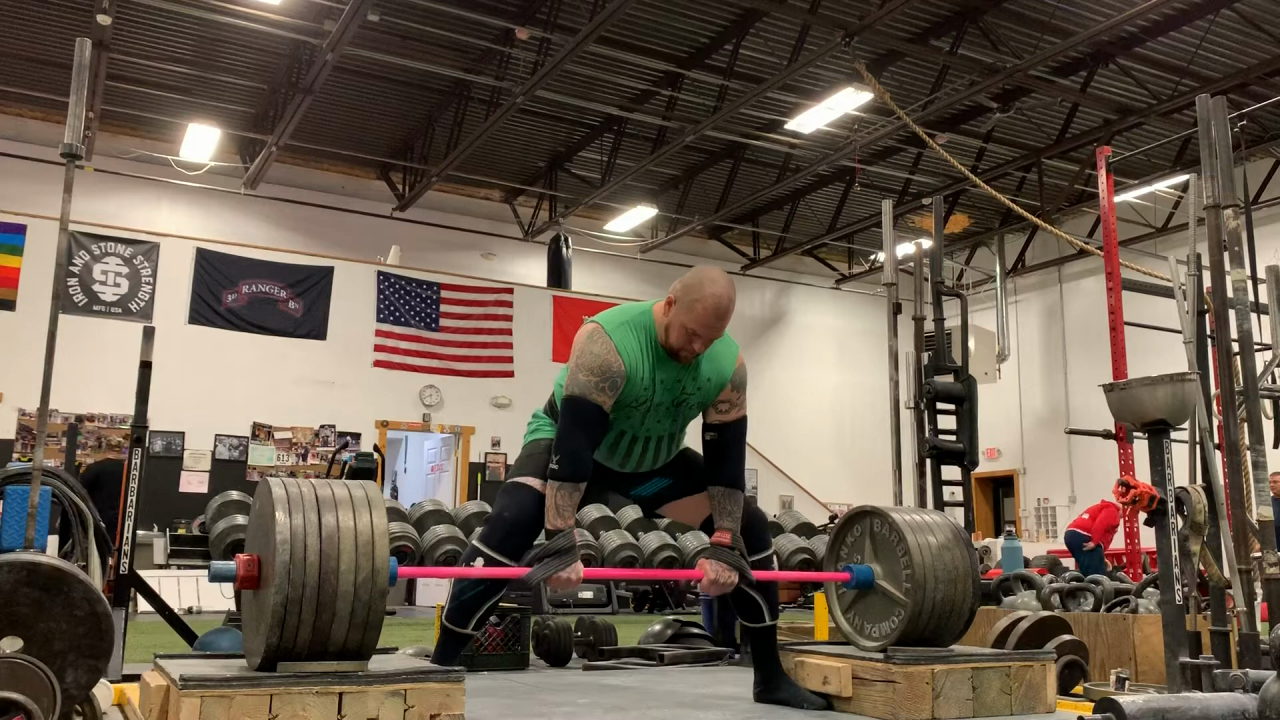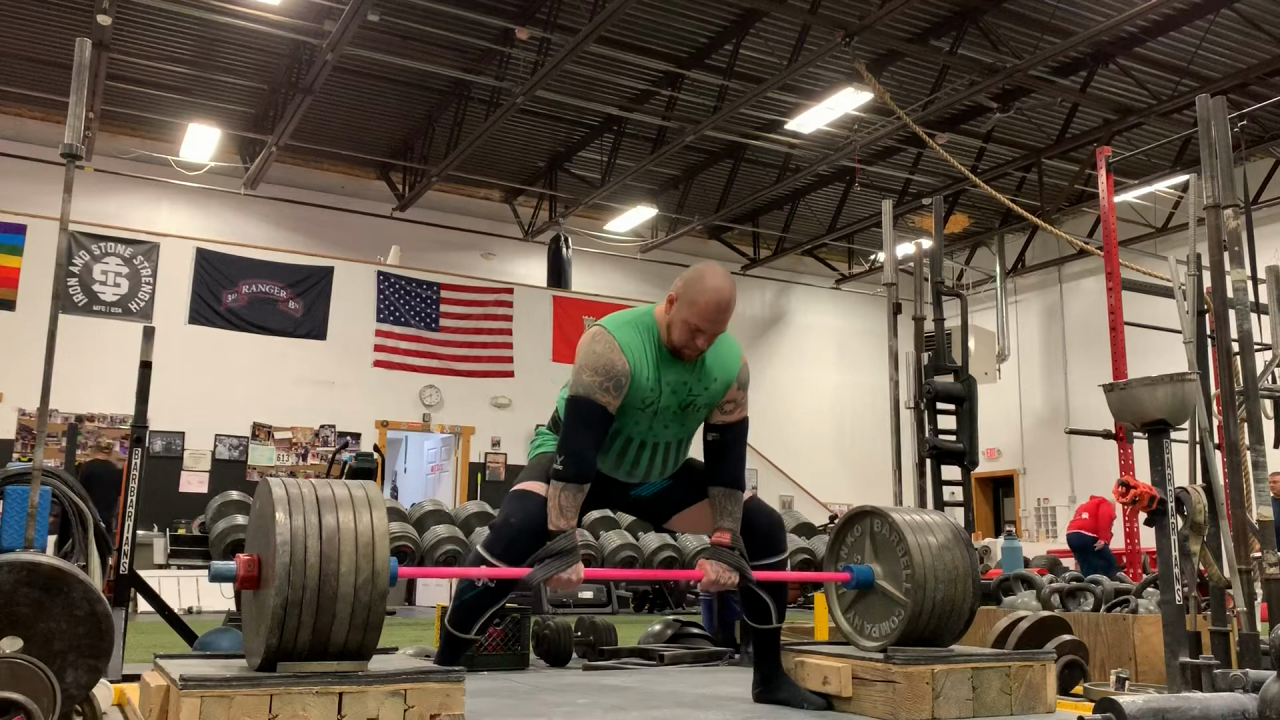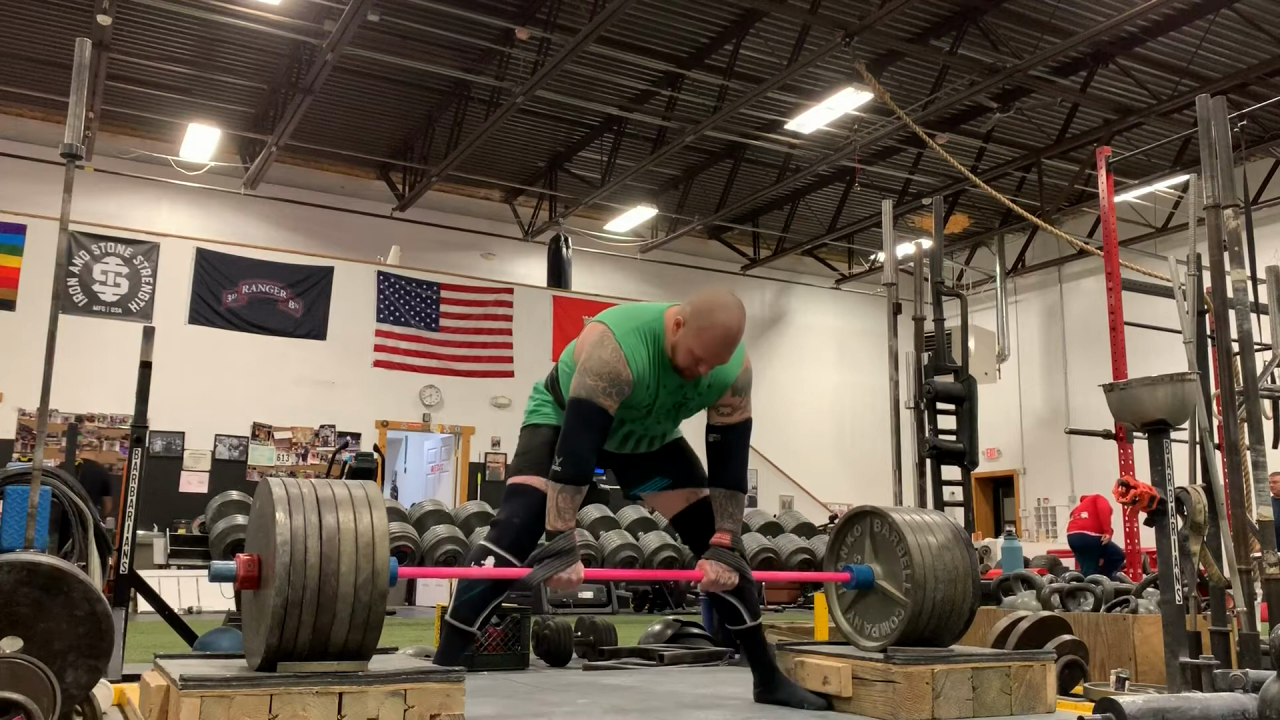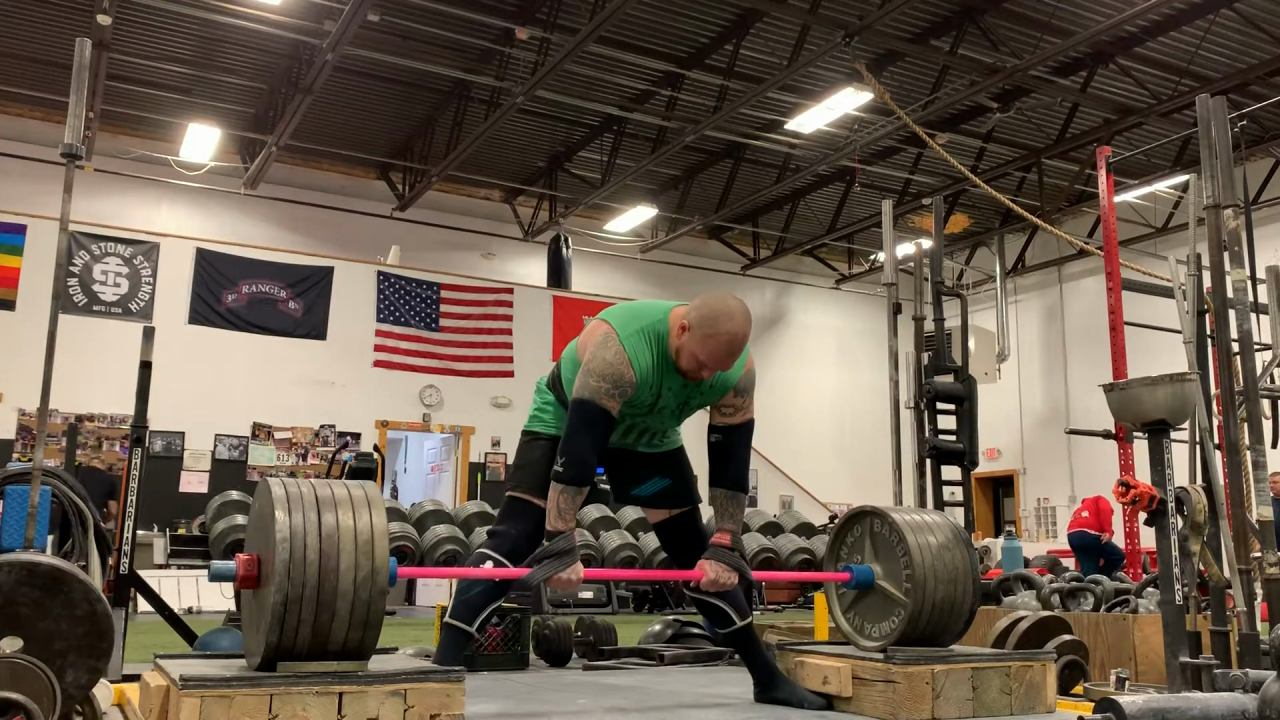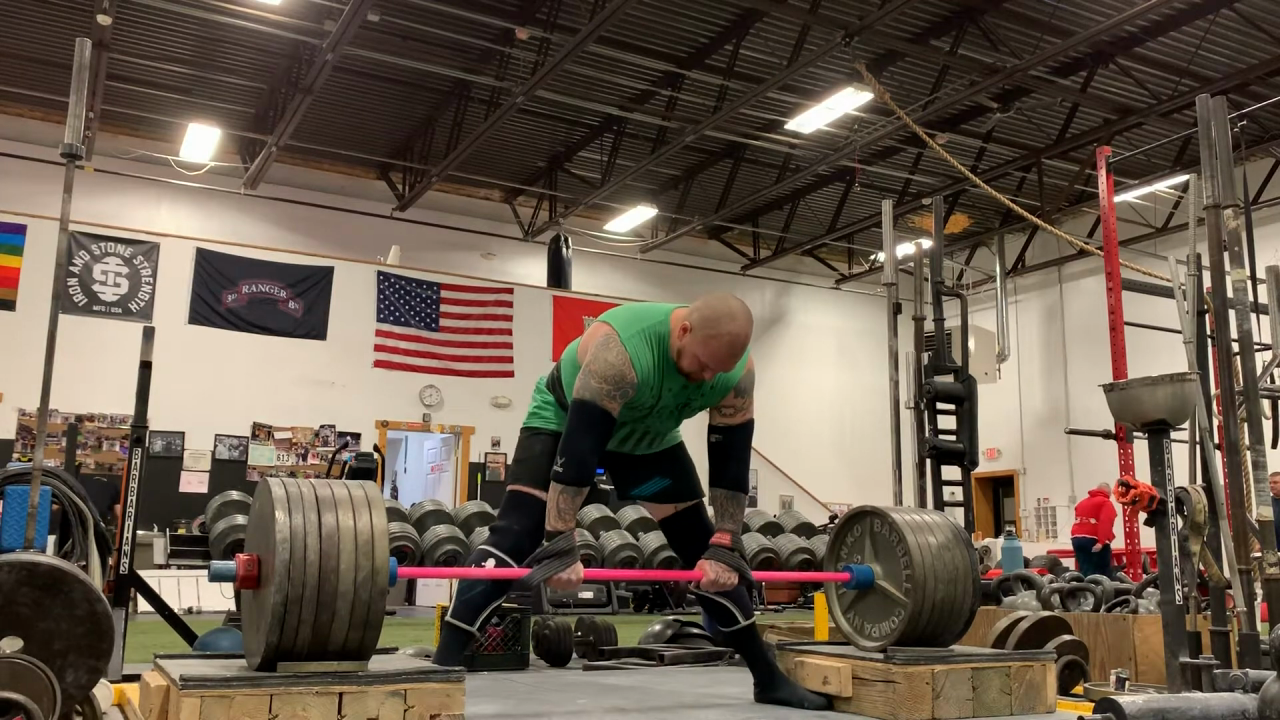
dt=0.5s
person 1, frame 1
left shoulder: (728, 363)
right shoulder: (608, 341)
left elbow: (727, 454)
right elbow: (574, 441)
left wrist: (725, 545)
right wrist: (561, 542)
left hip: (657, 456)
right hip: (567, 436)
left knee: (747, 528)
right knee: (511, 522)
left ankle: (770, 677)
right ankle: (441, 670)
person 1, frame 2
left shoulder: (730, 364)
right shoulder: (612, 344)
left elbow: (728, 457)
right elbow: (577, 444)
left wrist: (725, 546)
right wrist: (563, 543)
left hip: (661, 473)
right hip: (578, 459)
left knee: (765, 531)
right knee: (517, 528)
left ankle: (770, 678)
right ankle: (443, 671)
person 1, frame 3
left shoulder: (734, 369)
right shoulder: (615, 344)
left elbow: (729, 457)
right elbow: (577, 444)
left wrist: (725, 546)
right wrist: (561, 543)
left hip: (652, 439)
right hip: (565, 419)
left knee: (714, 534)
right knee: (517, 526)
left ankle: (767, 677)
right ankle: (443, 672)
person 1, frame 4
left shoulder: (737, 370)
right shoulder: (619, 343)
left elbow: (731, 458)
right elbow: (579, 444)
left wrist: (725, 546)
right wrist: (560, 543)
left hip: (651, 436)
right hip: (567, 419)
left knee: (698, 551)
right knee: (514, 538)
left ankle: (768, 679)
right ankle: (442, 673)
person 1, frame 5
left shoulder: (736, 369)
right shoulder: (620, 345)
left elbow: (731, 459)
right elbow: (579, 446)
left wrist: (725, 547)
right wrist: (560, 543)
left hip: (649, 436)
right hip: (565, 419)
left knee: (701, 545)
right knee: (516, 533)
left ankle: (768, 678)
right ankle: (442, 672)
